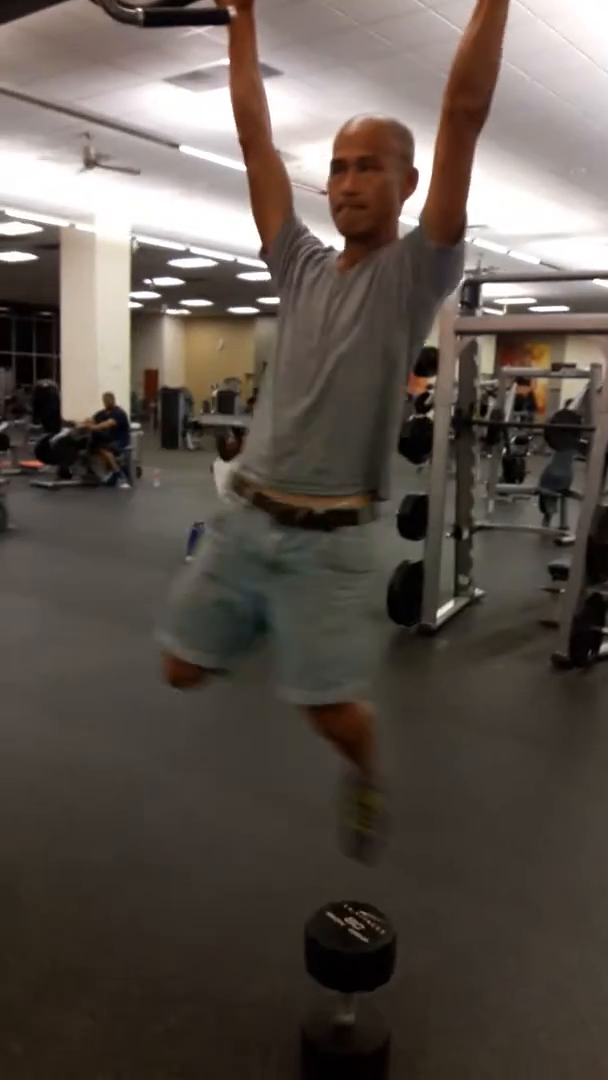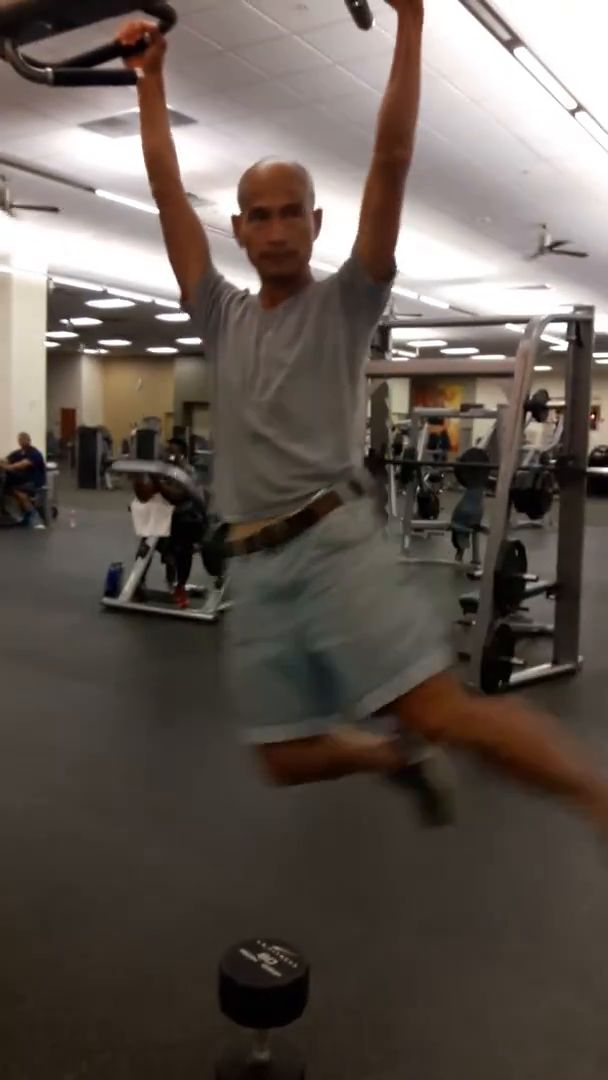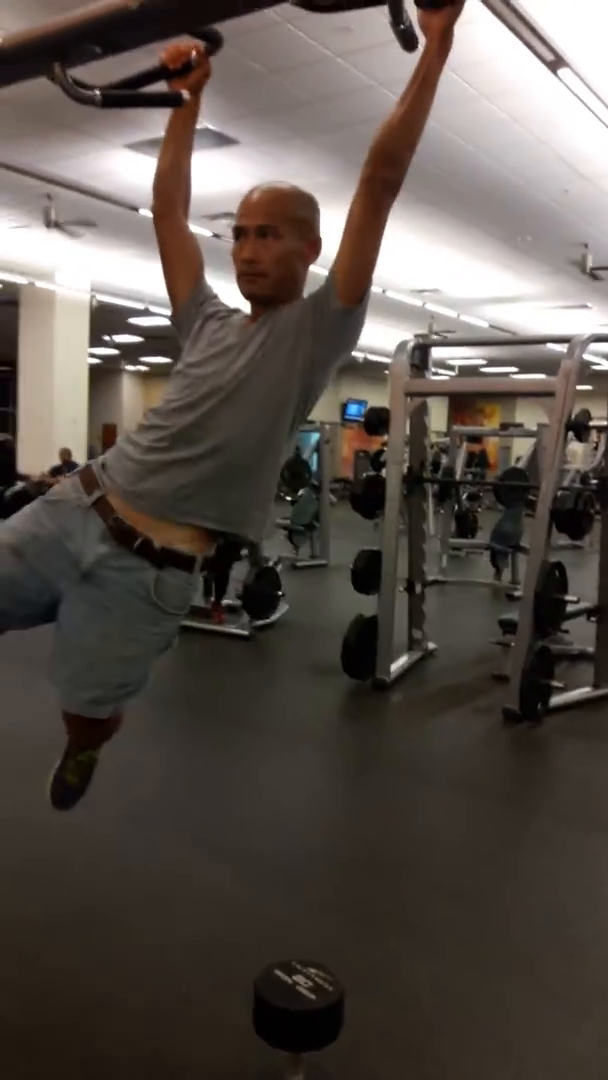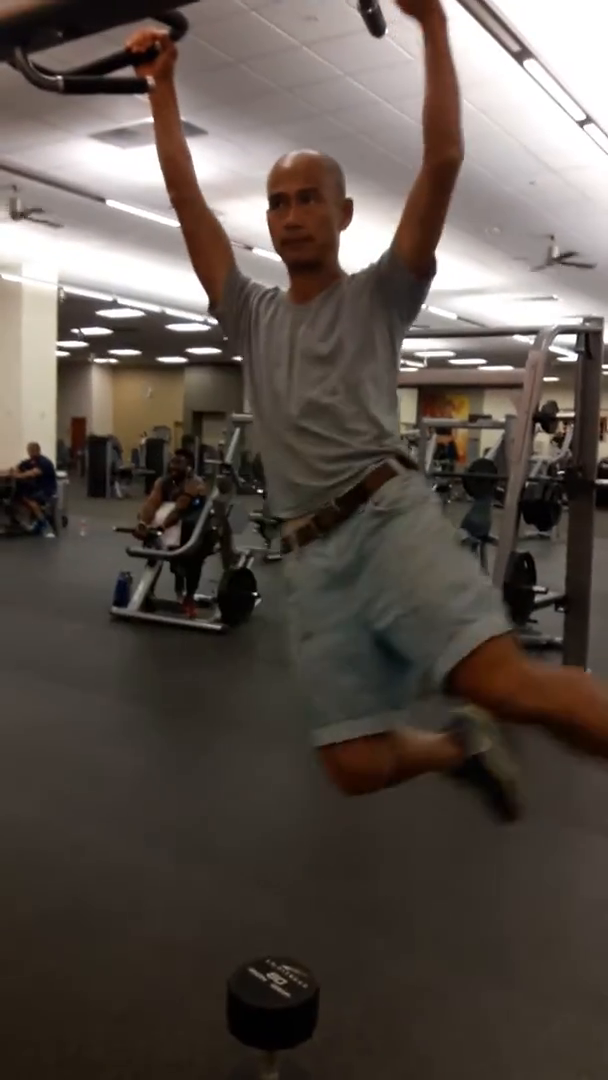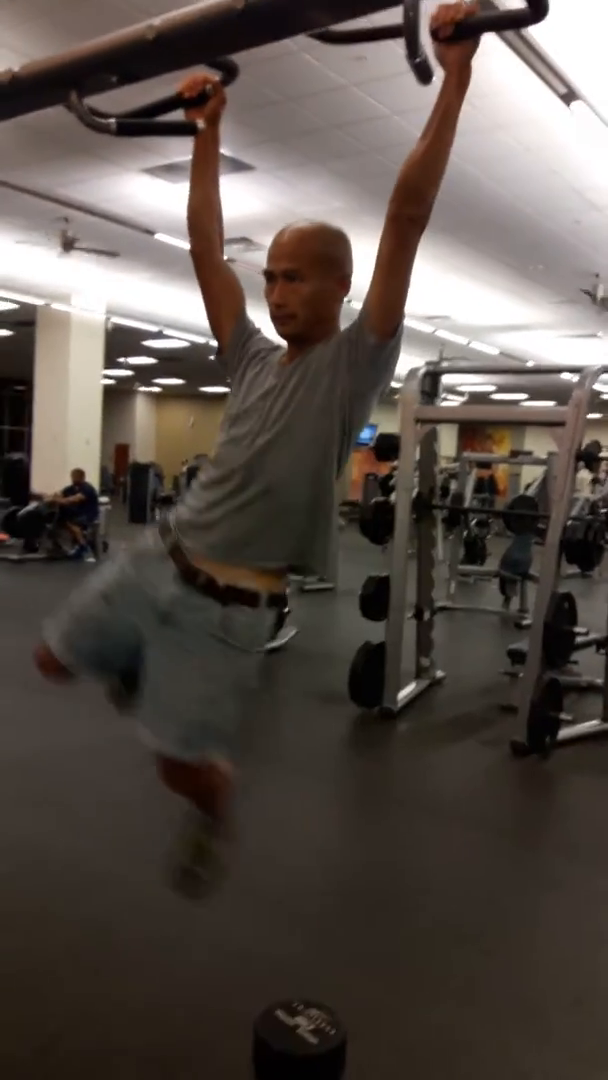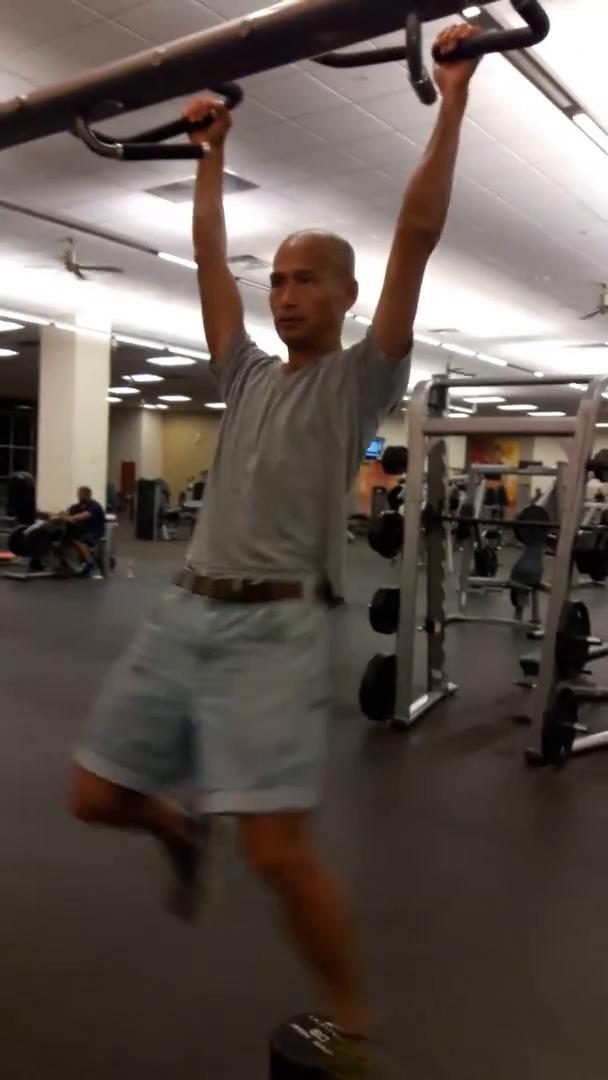
dt=0.7s
person 1, frame 1
left shoulder: (417, 267)
right shoulder: (305, 265)
left elbow: (464, 114)
right elbow: (257, 146)
left hip: (326, 538)
right hip: (246, 516)
left knee: (330, 709)
right knee: (181, 670)
left ankle: (366, 781)
right ankle: (268, 629)
person 1, frame 2
left shoulder: (346, 299)
right shoulder: (217, 311)
left elbow: (391, 154)
right elbow: (166, 190)
left hip: (332, 541)
right hip: (257, 563)
left knee: (443, 711)
right knee: (287, 758)
right ankle: (392, 753)
person 1, frame 3
left shoulder: (322, 325)
right shoulder: (207, 323)
left elbow: (380, 182)
right elbow: (167, 211)
right wrist: (189, 100)
left hip: (146, 566)
right hip: (73, 513)
left knee: (88, 712)
left ankle: (82, 749)
person 1, frame 4
left shoulder: (380, 295)
right shoulder: (250, 314)
left elbow: (443, 163)
right elbow: (187, 200)
right wrist: (162, 87)
left hip: (388, 520)
right hip: (312, 558)
left knee: (509, 682)
right knee: (359, 764)
right ankle: (460, 750)
person 1, frame 5
left shoulder: (358, 364)
right shoulder: (252, 358)
left elbow: (406, 220)
right elbow: (205, 245)
left wrist: (454, 78)
right wrist: (206, 131)
left hip: (228, 605)
right hip: (157, 562)
left knee: (181, 765)
right knee: (55, 660)
left ankle: (211, 818)
right ankle: (149, 672)
person 1, frame 6
left shoulder: (366, 377)
right shoulder: (252, 374)
left elbow: (417, 238)
right elbow: (214, 266)
left wrist: (455, 98)
right wrist: (211, 155)
left hip: (272, 632)
right hip: (186, 617)
left knee: (277, 846)
right knee: (95, 797)
right ankle: (181, 829)
